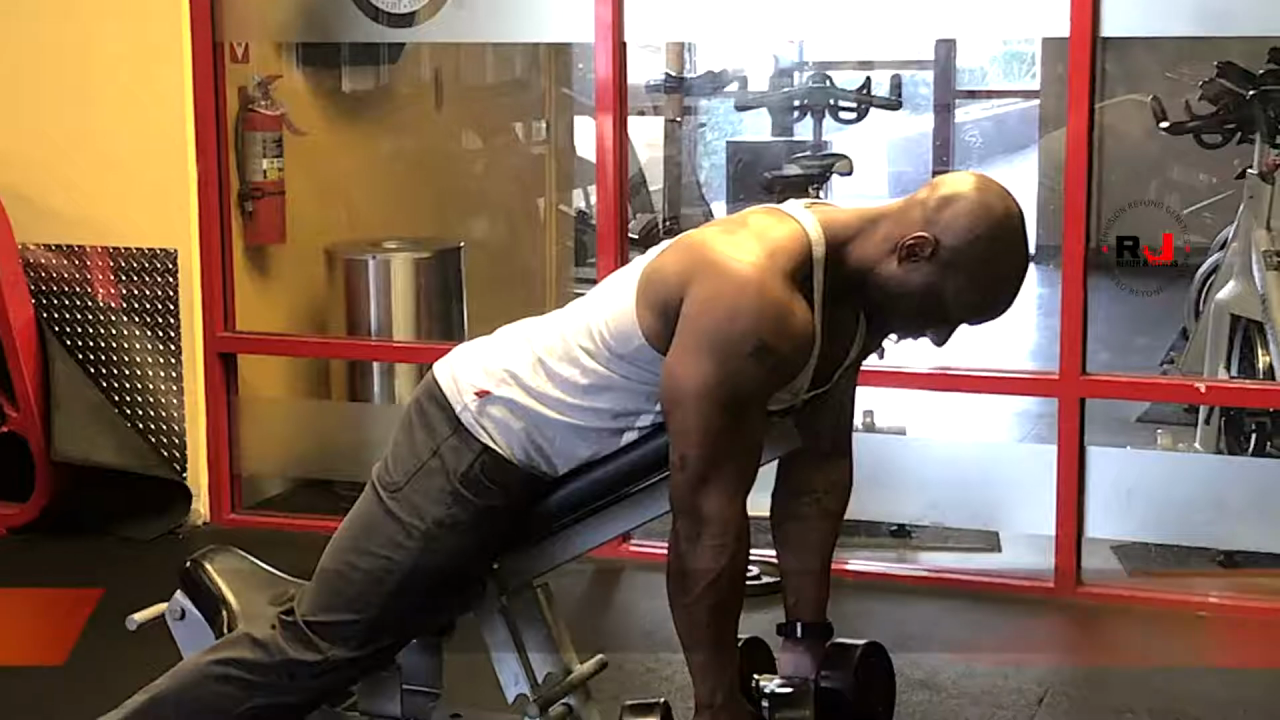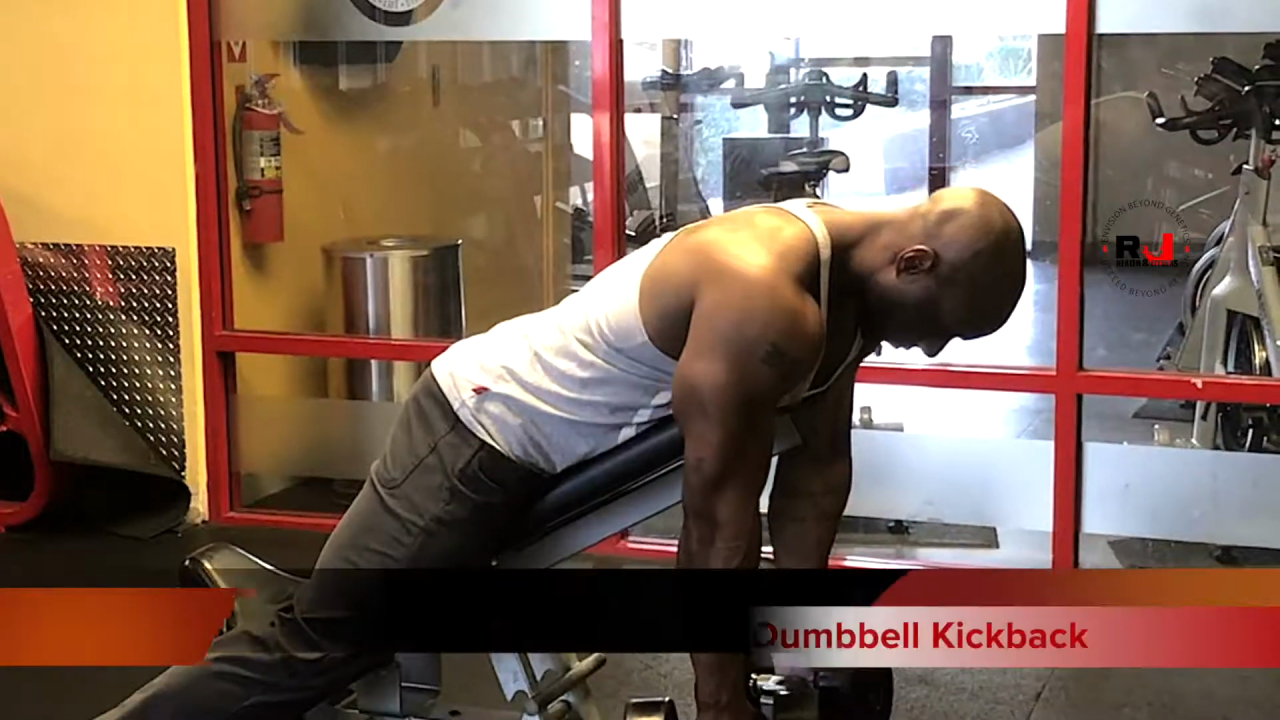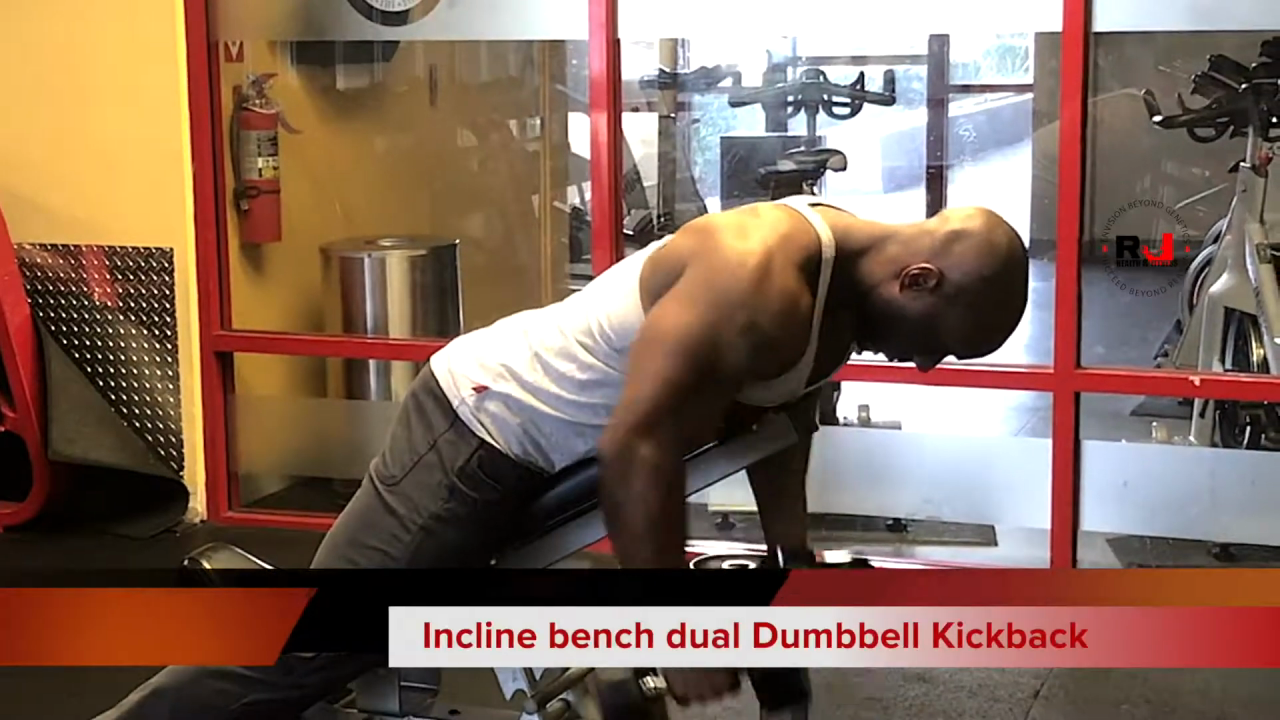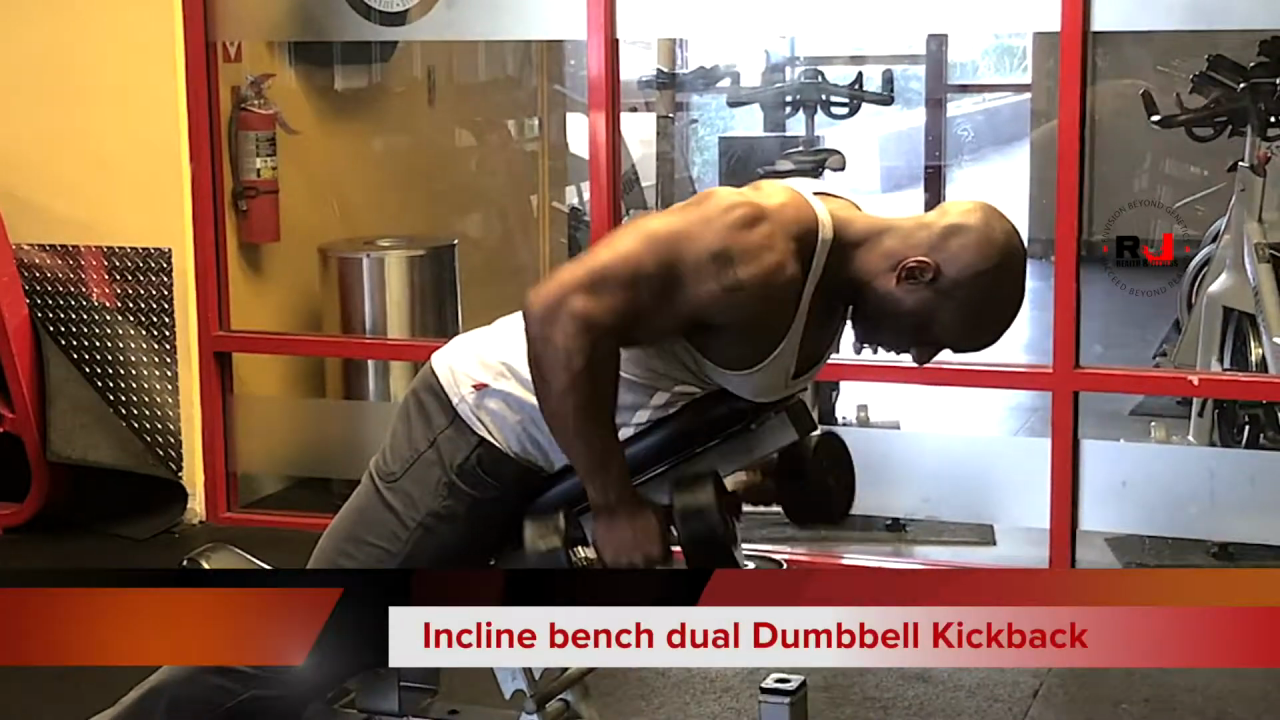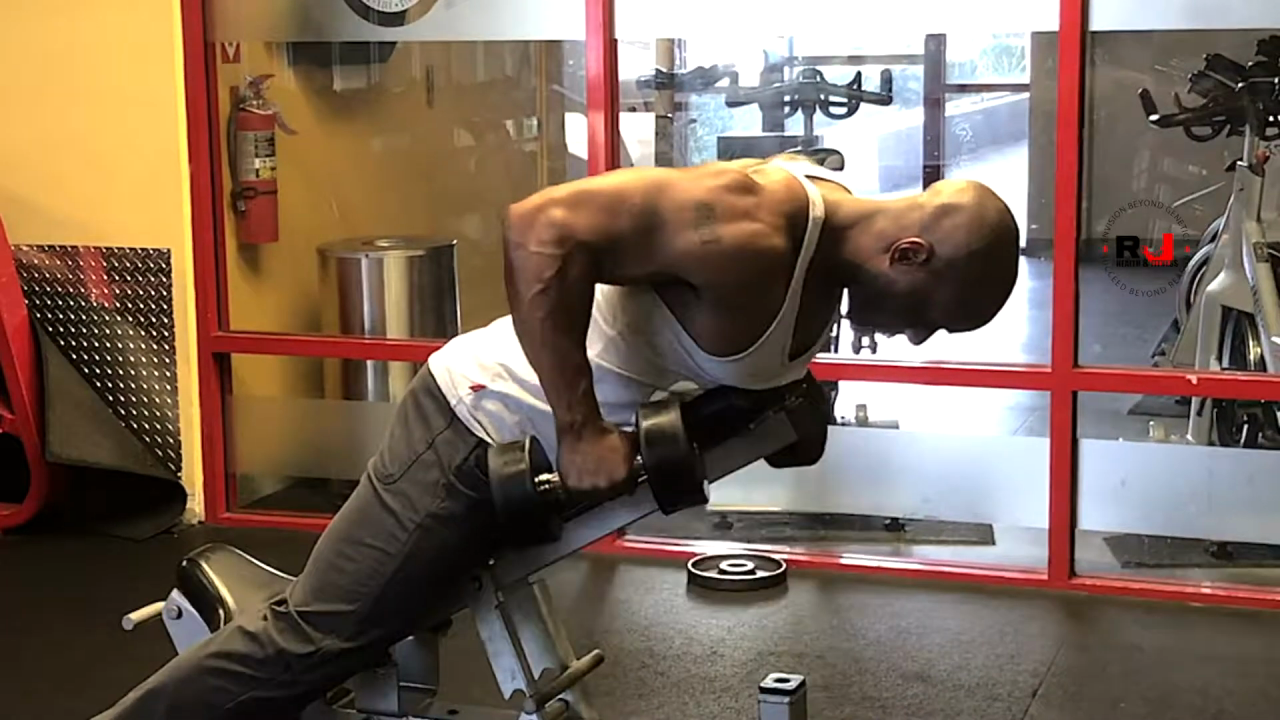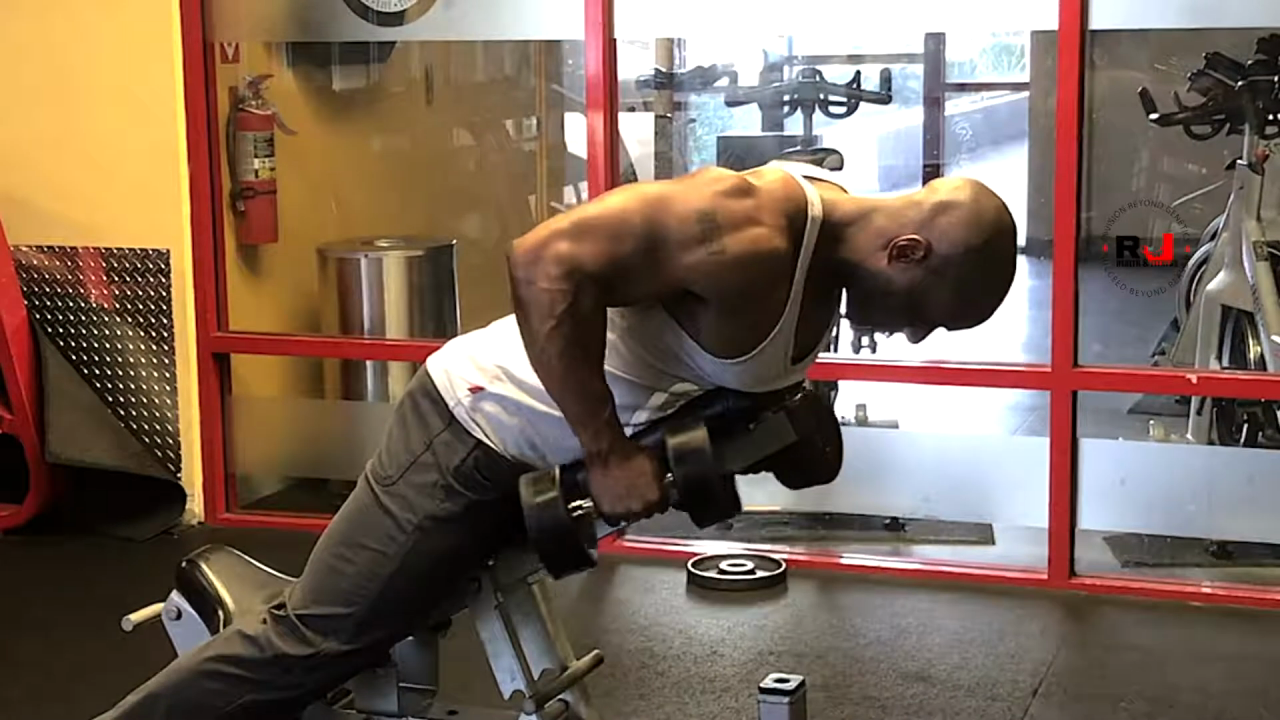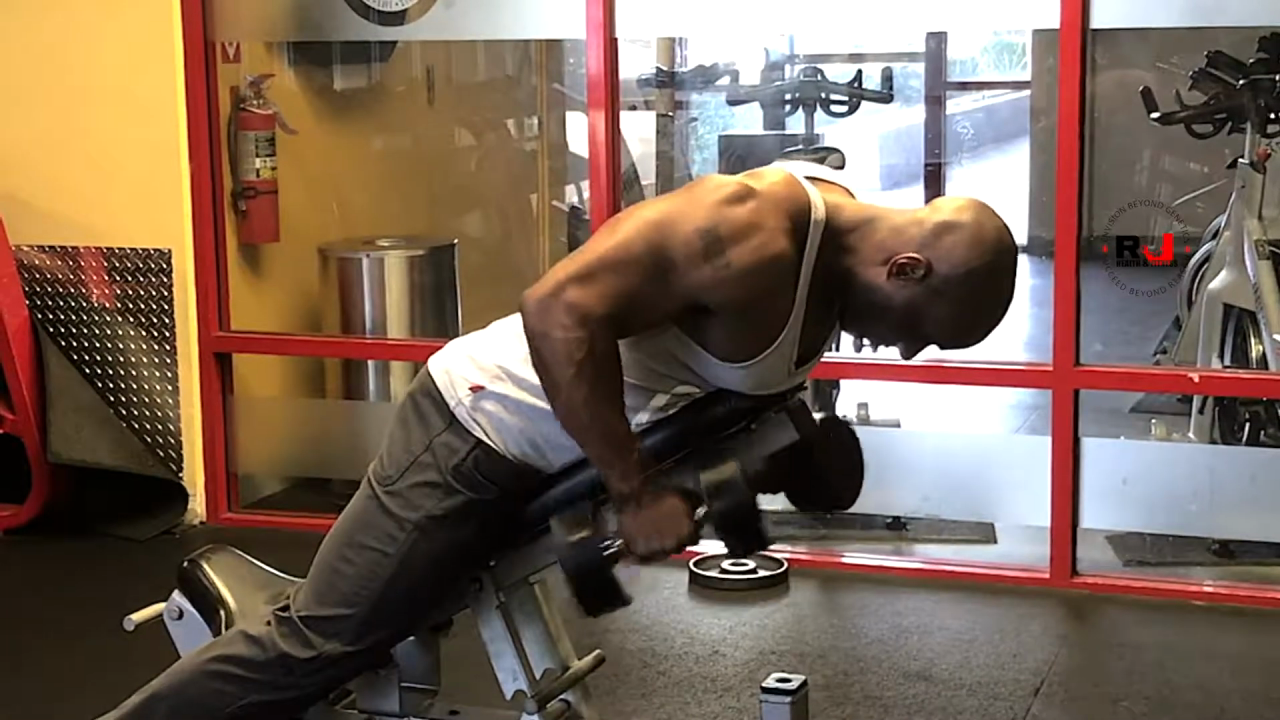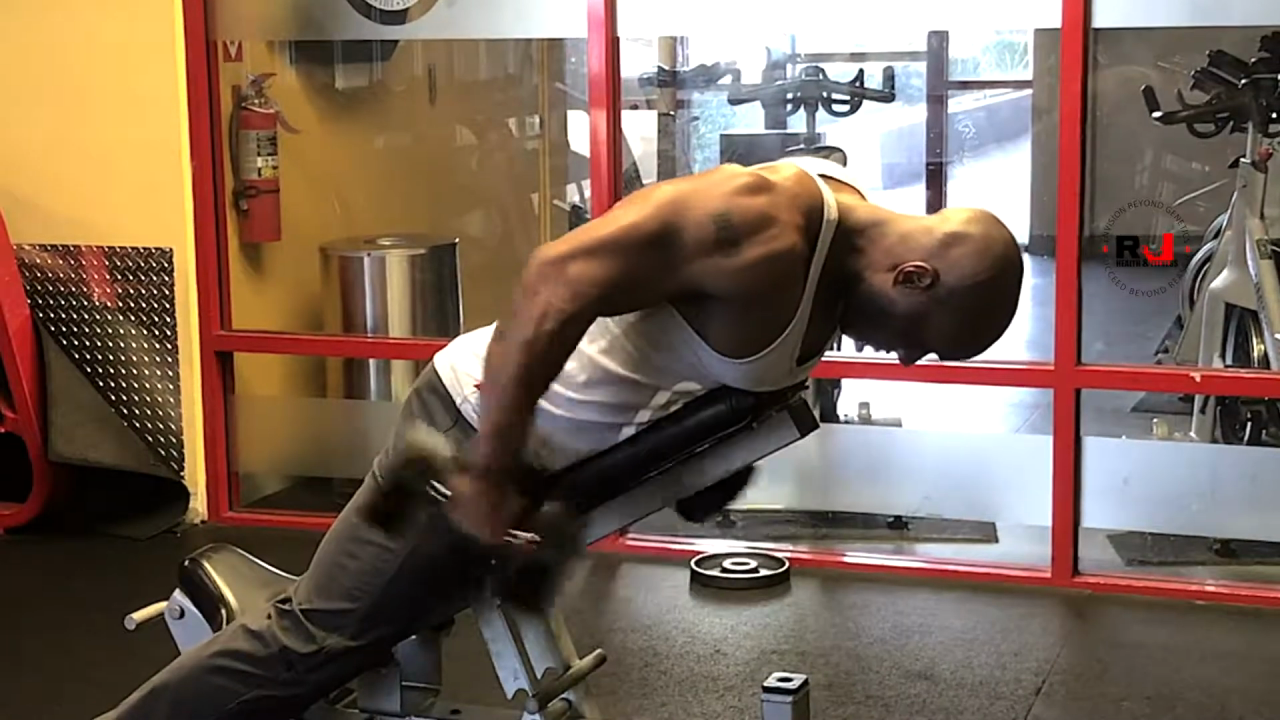
dt=0.3s
person 1, frame 1
left shoulder: (855, 283)
right shoulder: (756, 296)
left elbow: (818, 464)
right elbow: (705, 516)
left wrist: (807, 637)
left hip: (545, 443)
right hip: (486, 431)
left knee: (393, 618)
right knee: (320, 643)
person 1, frame 2
left shoulder: (852, 285)
right shoulder: (766, 298)
left elbow: (816, 462)
right elbow: (719, 513)
left hip: (543, 445)
right hip: (487, 426)
right knee: (320, 642)
person 1, frame 3
left shoulder: (845, 277)
right shoulder: (765, 279)
left elbow: (777, 412)
right elbow: (632, 449)
left wrist: (791, 559)
left hip: (539, 439)
right hip: (485, 423)
right knee: (319, 640)
person 1, frame 4
left shoulder: (841, 256)
right shoulder: (760, 248)
right elbow: (564, 316)
right wrist: (614, 508)
left hip: (532, 444)
right hip: (489, 421)
person 1, frame 5
left shoulder: (835, 235)
right shoulder: (748, 226)
right elbow: (542, 227)
right wrist: (580, 426)
left hip: (532, 436)
right hip: (488, 421)
right knee: (312, 636)
person 1, frame 6
left shoulder: (833, 240)
right shoulder: (750, 229)
right elbow: (548, 260)
right wrist: (609, 453)
left hip: (535, 445)
right hip: (485, 425)
right knee: (312, 640)
person 1, frame 7
left shoulder: (840, 234)
right shoulder: (754, 234)
right elbow: (562, 307)
right wrist: (636, 494)
left hip: (541, 449)
right hip: (487, 424)
left knee: (367, 623)
right knee: (317, 641)
person 1, frame 8
left shoulder: (845, 242)
right shoulder: (768, 228)
right elbow: (561, 277)
right wrist: (489, 471)
left hip: (564, 442)
right hip: (494, 421)
left knee: (388, 618)
right knee: (319, 637)
